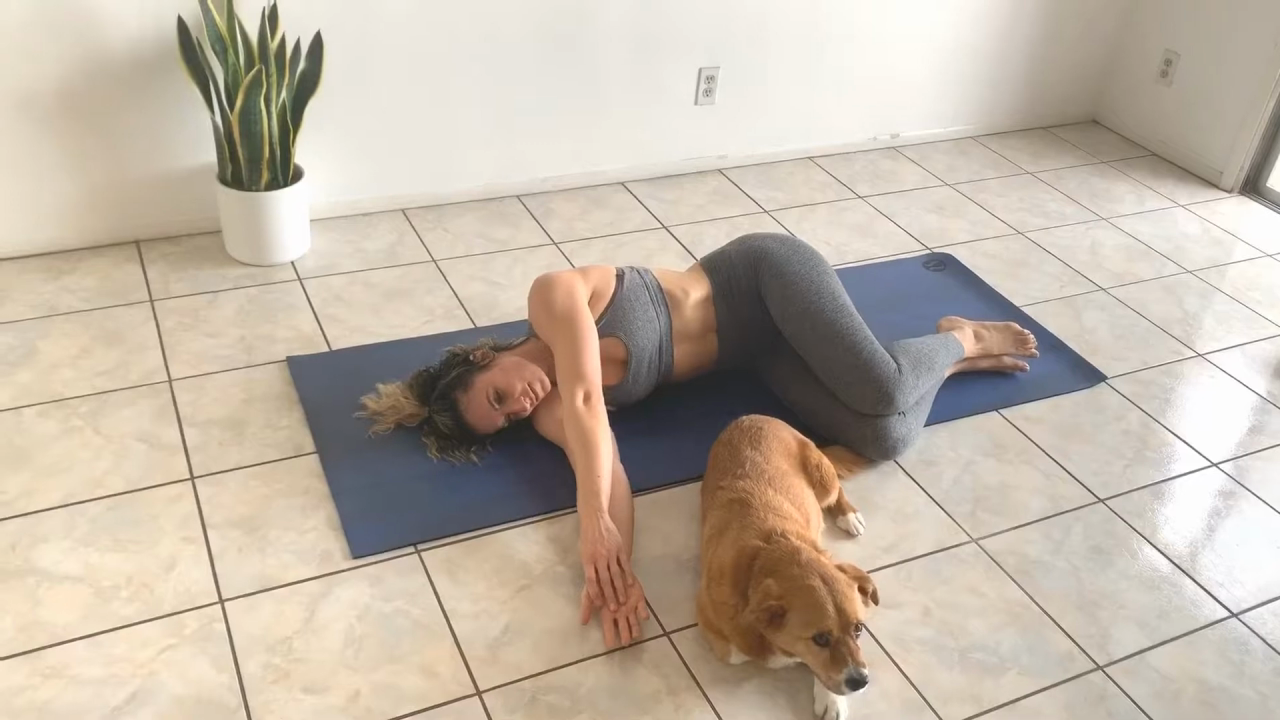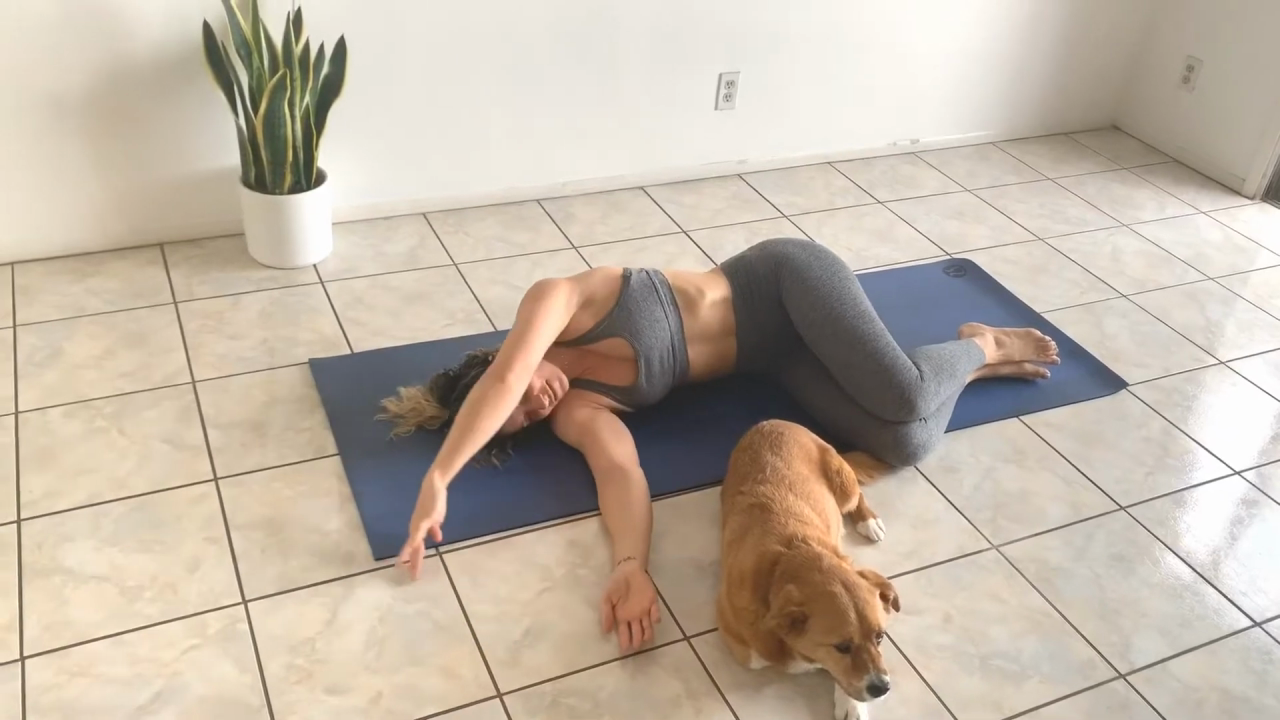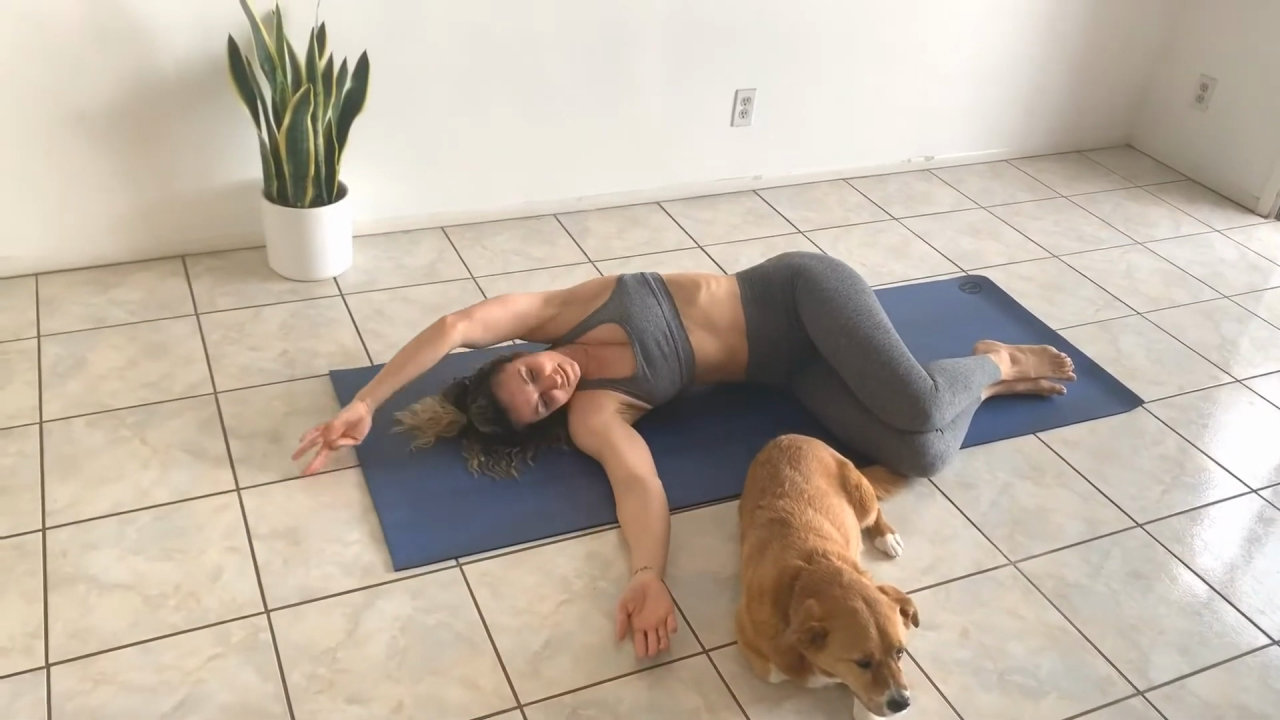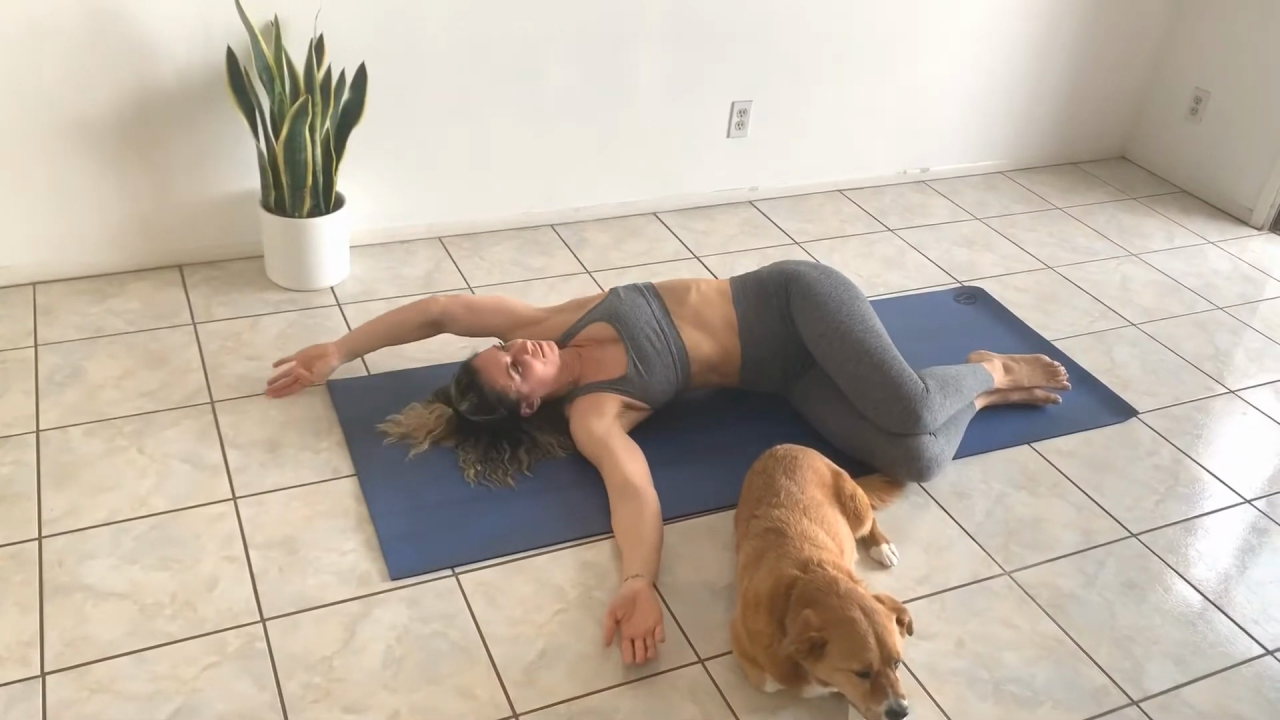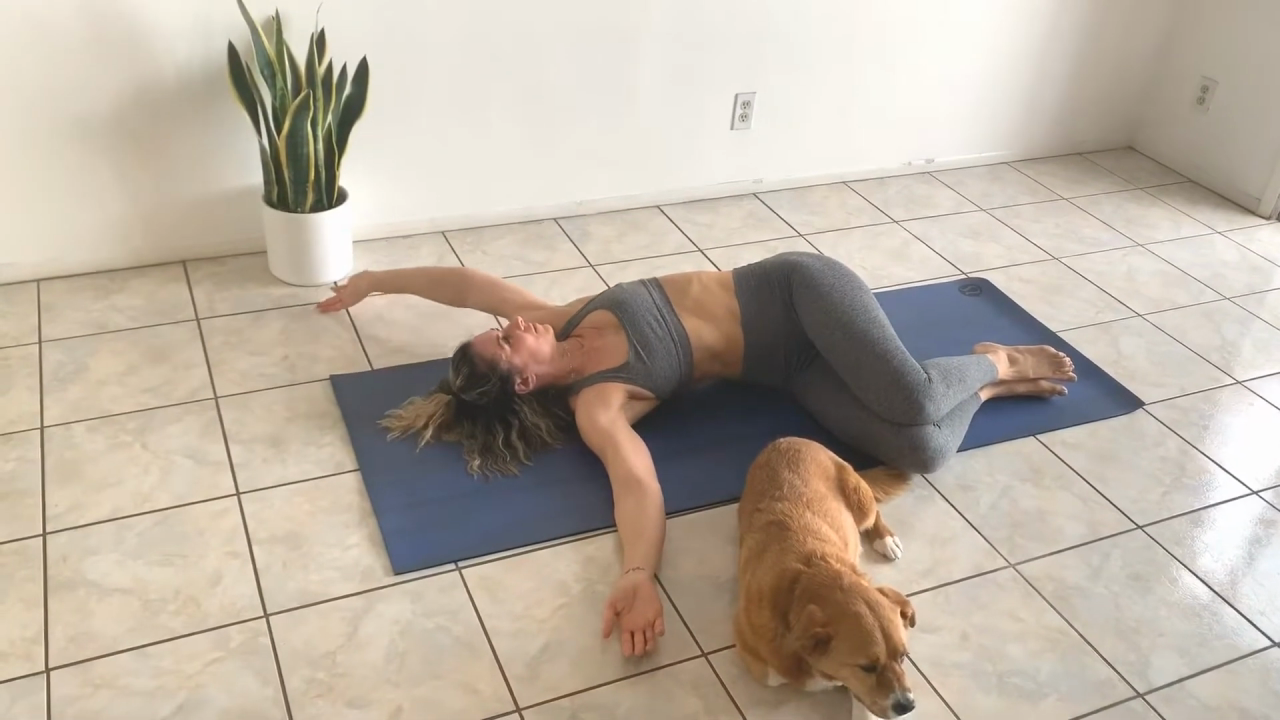
dt=1s
person 1, frame 1
left shoulder: (550, 296)
right shoulder: (551, 412)
left elbow: (587, 397)
right elbow: (604, 461)
left wrist: (594, 524)
right wrist: (616, 564)
left hip: (765, 274)
right hip: (751, 348)
left knee: (882, 395)
right knee: (882, 437)
left ankle: (959, 339)
right ankle: (952, 357)
person 1, frame 2
left shoulder: (555, 302)
right shoulder: (578, 414)
left elbow: (505, 376)
right elbow: (621, 473)
left wrist: (436, 481)
right wrist: (630, 567)
left hip: (783, 278)
right hip: (770, 355)
left knee: (903, 401)
right knee: (903, 444)
left ankle: (981, 346)
right ankle: (975, 360)
person 1, frame 3
left shoulder: (557, 313)
right shoulder: (592, 416)
left elbow: (456, 327)
right elbow: (639, 482)
right wrist: (646, 574)
left hip: (799, 289)
right hip: (785, 368)
left knee: (917, 411)
right knee: (918, 454)
left ankle: (994, 364)
right ankle: (988, 377)
person 1, frame 4
left shoulder: (541, 324)
right shoulder: (590, 417)
right elbow: (633, 488)
left hip: (792, 293)
right hip: (778, 371)
left knee: (908, 413)
right knee: (913, 455)
left ankle: (989, 372)
right ankle: (984, 388)
person 1, frame 5
right shoulder: (595, 406)
left elbow: (465, 283)
right elbow: (637, 481)
left hip: (794, 285)
right hip: (782, 363)
right knee: (920, 447)
left ankle: (992, 364)
right ankle: (989, 379)
